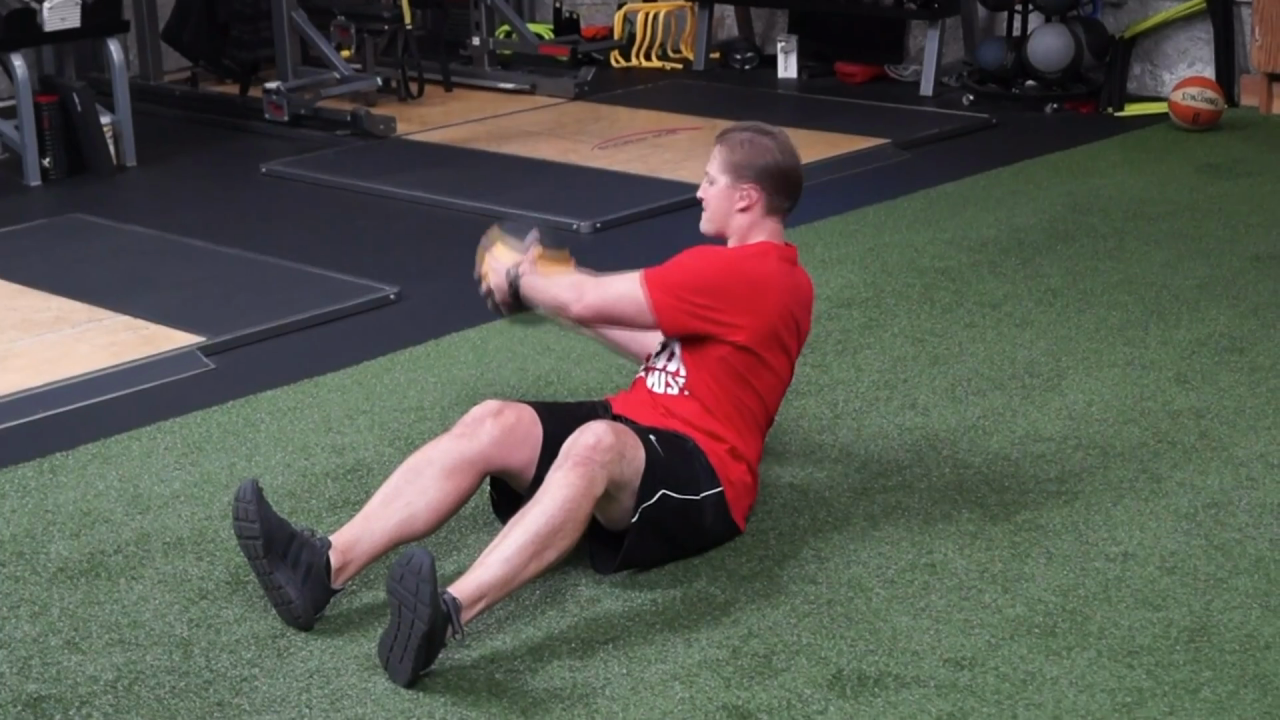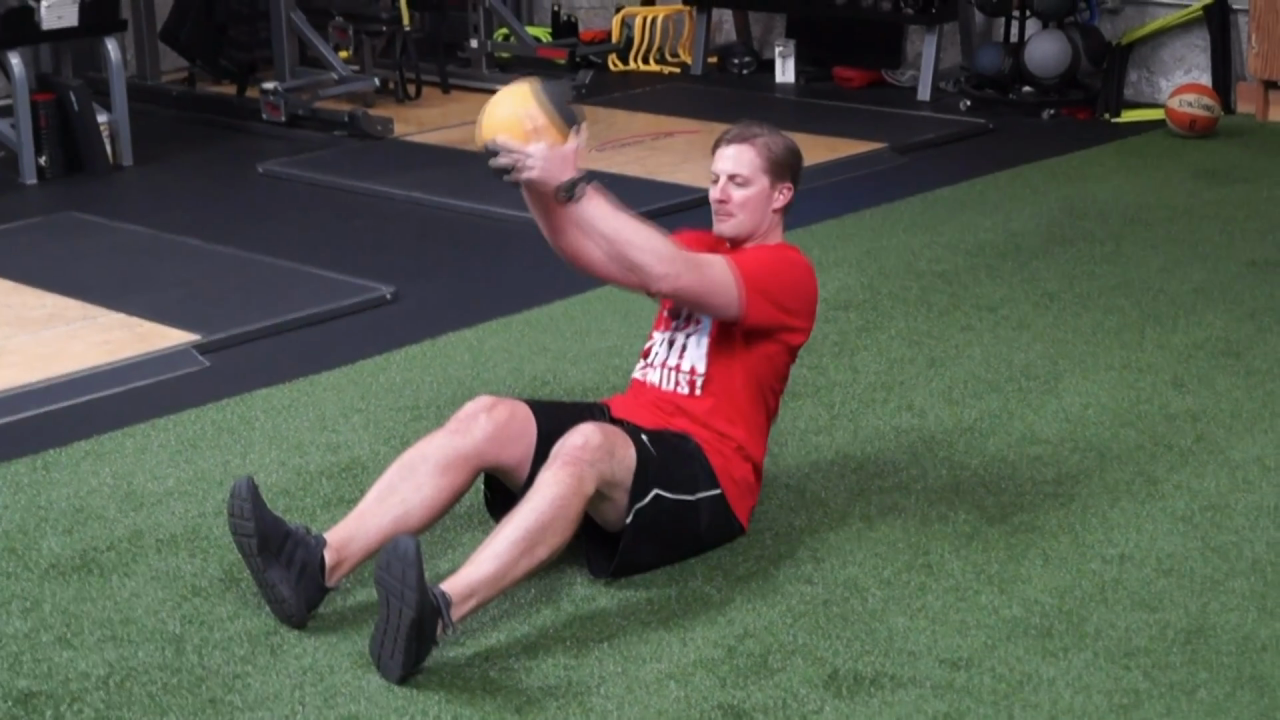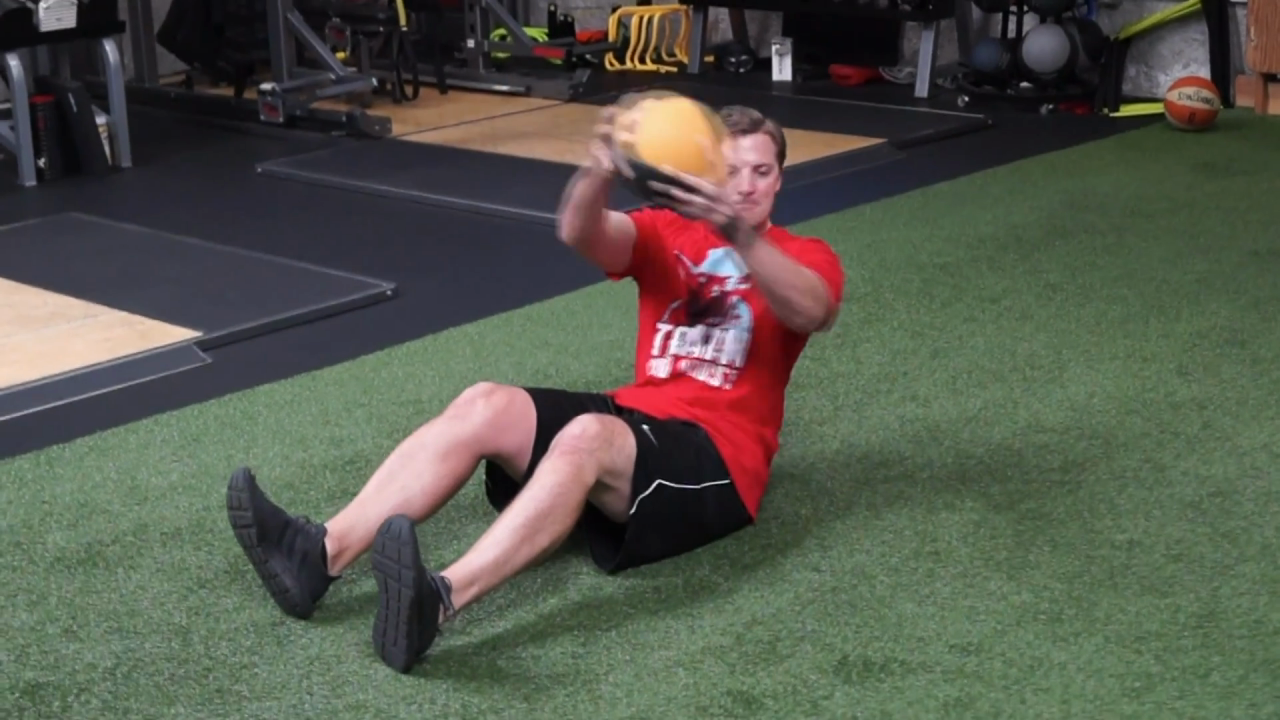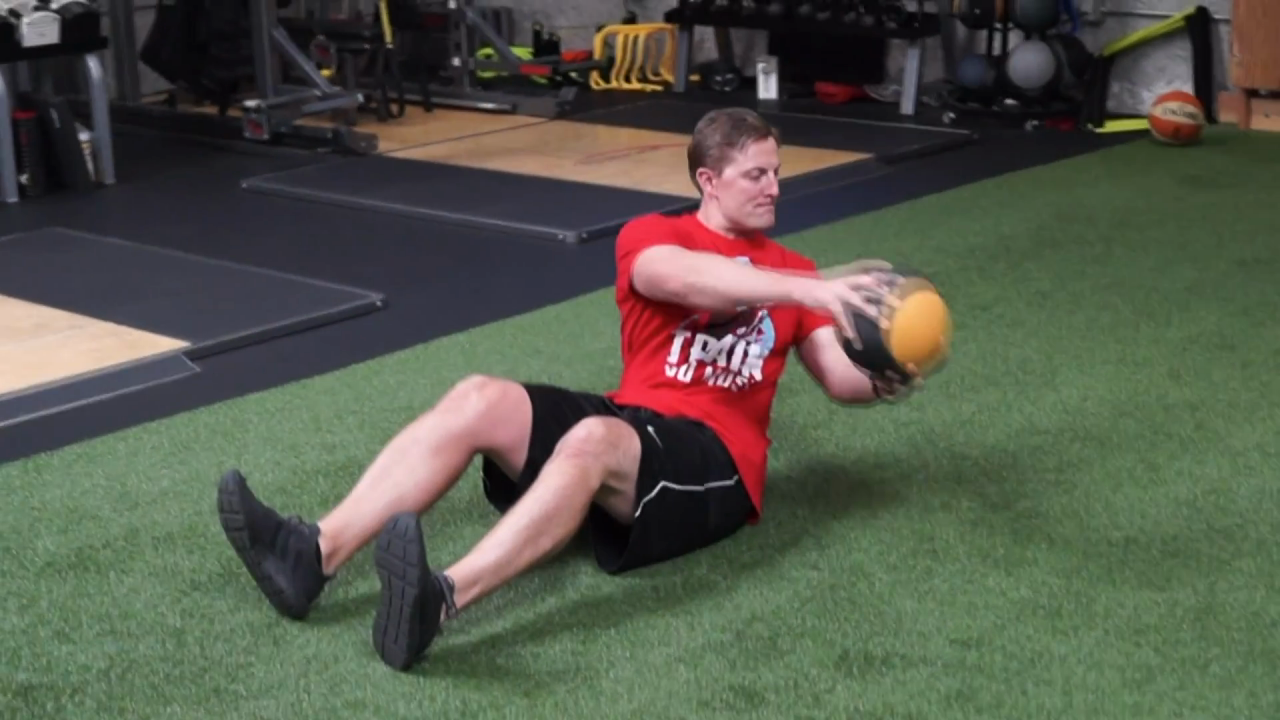
dt=0.4s
person 1, frame 1
left shoulder: (742, 271)
right shoulder: (760, 272)
left elbow: (586, 300)
left wrist: (516, 277)
right wrist: (573, 302)
left hip: (701, 473)
left knee: (595, 443)
right knee: (492, 423)
left ankle: (447, 614)
right ankle: (326, 564)
person 1, frame 2
left shoulder: (786, 273)
right shoulder: (701, 252)
left elbow: (671, 278)
right elbow: (582, 249)
left wrist: (576, 187)
right wrist: (533, 177)
left hip: (704, 472)
right hip: (630, 425)
left knee: (586, 446)
right knee: (486, 418)
left ankle: (436, 614)
right ankle: (320, 563)
person 1, frame 3
left shoulder: (807, 257)
right shoulder: (661, 235)
left elbow: (810, 313)
right elbow: (579, 234)
left wrist: (741, 234)
right wrist: (600, 173)
left hip: (716, 459)
right hip: (634, 420)
left knee: (587, 438)
right knee: (486, 405)
left ankle: (437, 602)
right ankle: (321, 553)
person 1, frame 4
left shoulder: (793, 272)
right shoulder: (651, 237)
left elbow: (844, 380)
right elbow: (691, 283)
right wrist: (812, 291)
left hip: (715, 458)
right hip: (626, 420)
left knee: (592, 442)
right knee: (479, 398)
left ankle: (441, 600)
right ankle: (315, 554)
